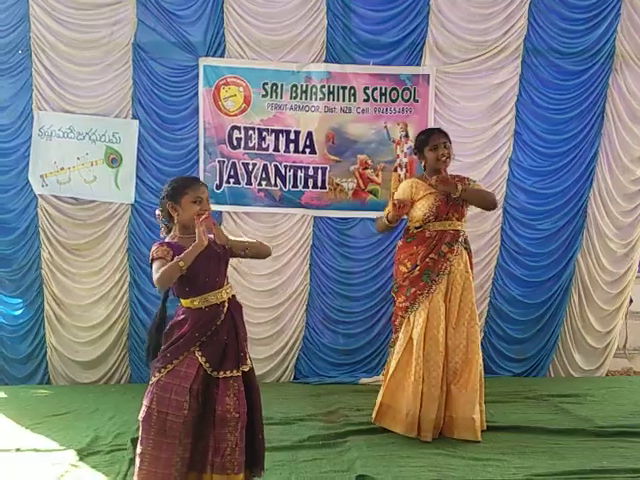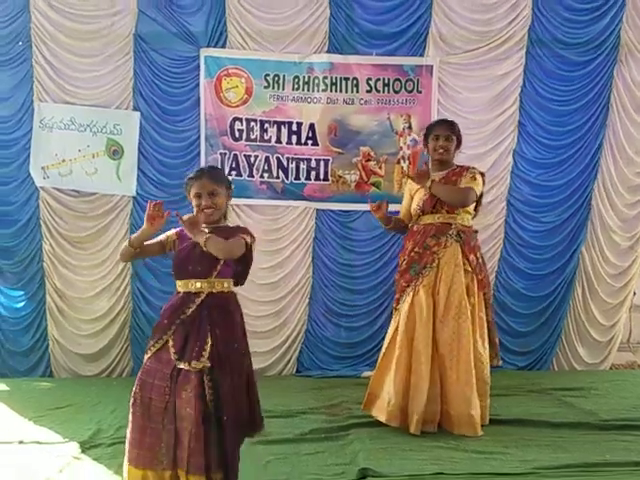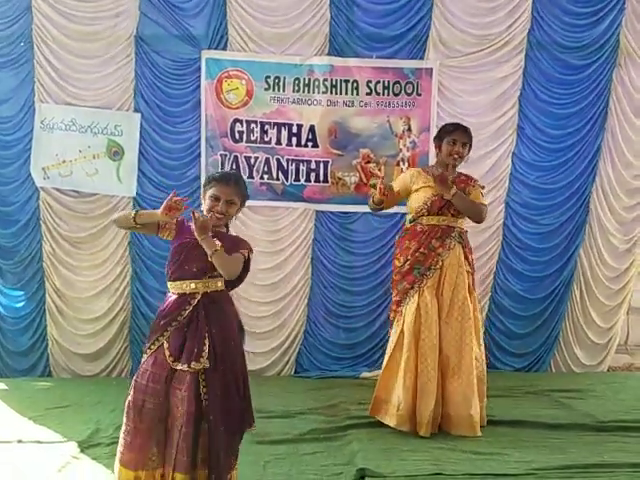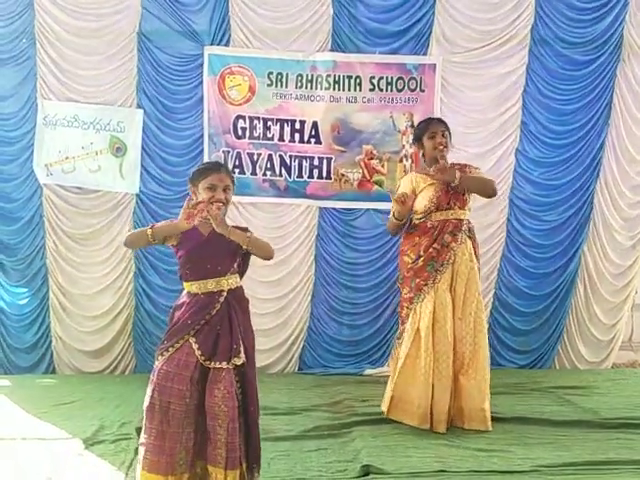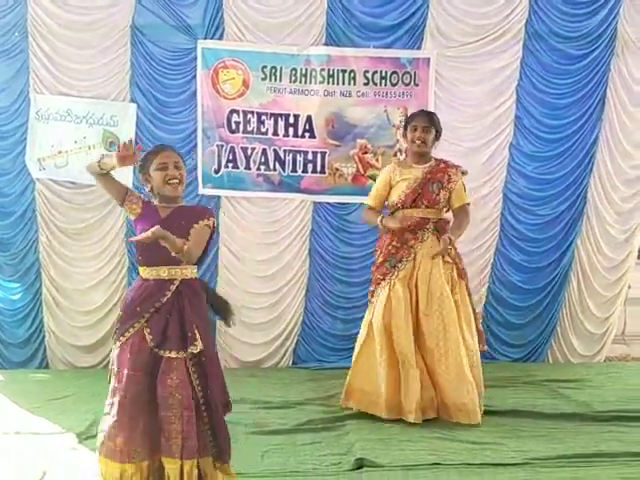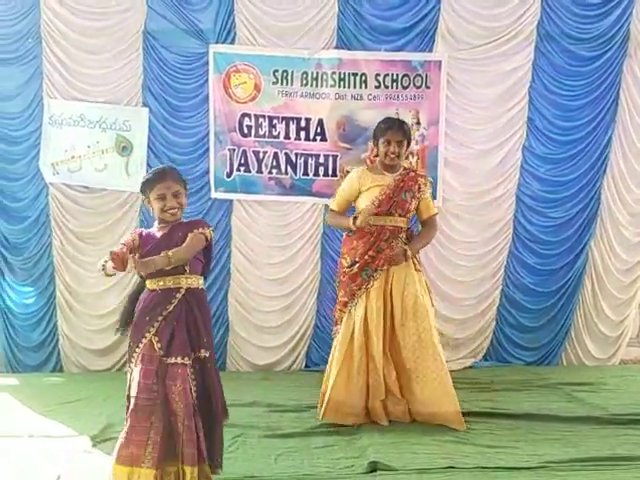
dt=0.7s
person 1, frame 1
left shoulder: (462, 182)
right shoulder: (411, 185)
left elbow: (492, 202)
right elbow: (380, 226)
left wrist: (455, 189)
right wrist: (393, 216)
left hip: (454, 267)
right hip: (419, 267)
left knee: (456, 337)
right knee: (421, 334)
left ankle: (452, 414)
right ankle: (416, 414)
person 1, frame 2
left shoulder: (470, 174)
right shoulder: (414, 182)
left elbow: (463, 199)
right elbow: (404, 224)
left wrist: (430, 184)
right wrist: (385, 219)
left hip: (458, 261)
right hip: (420, 260)
left knee: (457, 330)
right knee: (417, 328)
left ankle: (457, 408)
right ankle: (417, 407)
person 1, frame 3
left shoulder: (470, 185)
right shoulder: (414, 176)
left elbow: (479, 215)
right elbow: (378, 205)
left wrist: (449, 190)
right wrist: (377, 198)
left hip: (453, 263)
right hip: (416, 260)
left knee: (454, 332)
right knee: (416, 329)
left ankle: (454, 409)
right ankle: (414, 408)
person 1, frame 4
left shoulder: (464, 172)
right shoulder: (412, 180)
left elbow: (492, 189)
right elbow: (394, 228)
left wrist: (452, 176)
right wrist: (399, 214)
left hip: (461, 258)
right hip: (425, 259)
left knee: (464, 327)
right knee: (427, 325)
left ankle: (461, 403)
right ankle: (421, 404)
person 1, frame 5
left shoulder: (449, 172)
right shoulder: (392, 171)
left elbow: (463, 213)
right elbow: (369, 210)
left wrist: (449, 237)
right wrist: (387, 222)
left hip: (435, 256)
right hip: (397, 254)
left knee: (443, 326)
right knee: (386, 320)
left ankle: (451, 400)
right ankle: (387, 397)
person 1, frame 6
left shoulder: (416, 181)
right shoulder: (360, 177)
left elbow: (430, 225)
right elbow: (331, 215)
left wrist: (407, 250)
right wrist: (353, 222)
left hip: (401, 263)
right hip: (362, 263)
left knee: (414, 330)
right knee: (362, 331)
left ankle: (422, 402)
right ankle: (355, 405)
person 2, frame 1
left shoulder: (216, 244)
right shoulder: (164, 249)
left elbow: (265, 252)
right elbow: (161, 281)
left wrist: (225, 240)
right wrist: (198, 245)
left hip: (224, 332)
right hip: (190, 333)
left knee: (224, 412)
right knee: (172, 410)
person 2, frame 2
left shoulder: (239, 234)
right shoulder: (180, 235)
left elbow: (225, 252)
right elbow: (126, 255)
left wrist: (198, 233)
right wrist: (148, 229)
left hip: (217, 324)
right hip: (180, 323)
left knee: (208, 404)
right knee: (155, 398)
person 2, frame 3
left shoulder: (236, 245)
right shoulder: (178, 228)
left elbow: (229, 272)
right elbow: (119, 221)
left wrist: (205, 237)
right wrist: (160, 215)
left hip: (212, 324)
right hip: (174, 323)
left knee: (202, 404)
right knee: (150, 399)
person 2, frame 4
left shoulder: (237, 233)
right shoulder: (180, 230)
left elbow: (268, 253)
right elbow: (129, 241)
left wrist: (225, 229)
right wrist: (178, 225)
left hip: (229, 322)
right hip: (191, 319)
left knee: (224, 403)
right knee: (173, 398)
person 2, frame 5
left shoulder: (200, 215)
right shoulder: (140, 208)
left elbow: (191, 254)
right elbow: (94, 169)
left wrist: (162, 235)
right wrist: (116, 161)
left hip: (182, 307)
right hip: (142, 306)
left knee: (181, 390)
right knee: (131, 390)
person 2, frame 6
left shoulder: (198, 229)
right shoulder: (139, 237)
left elbow: (183, 252)
right elbow: (111, 263)
left wrist: (153, 262)
right wrist: (113, 264)
left hip: (188, 317)
right hip: (151, 317)
left knee: (186, 393)
right knee: (148, 394)
